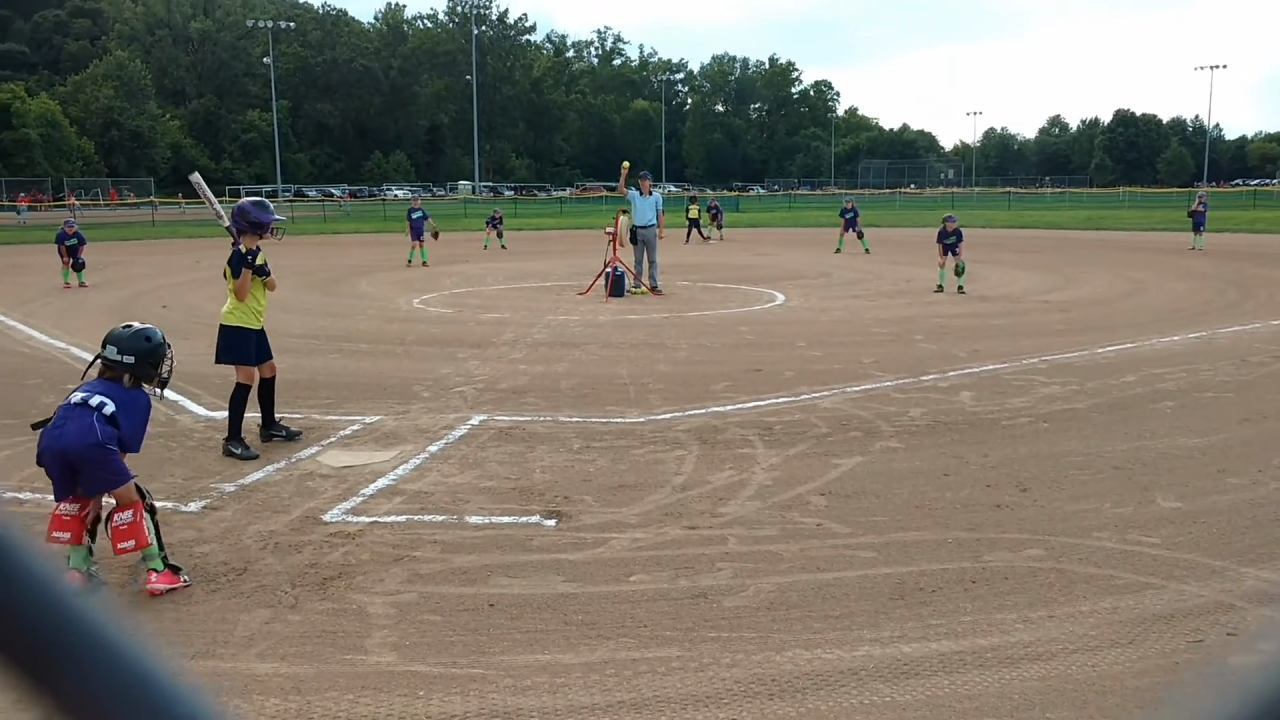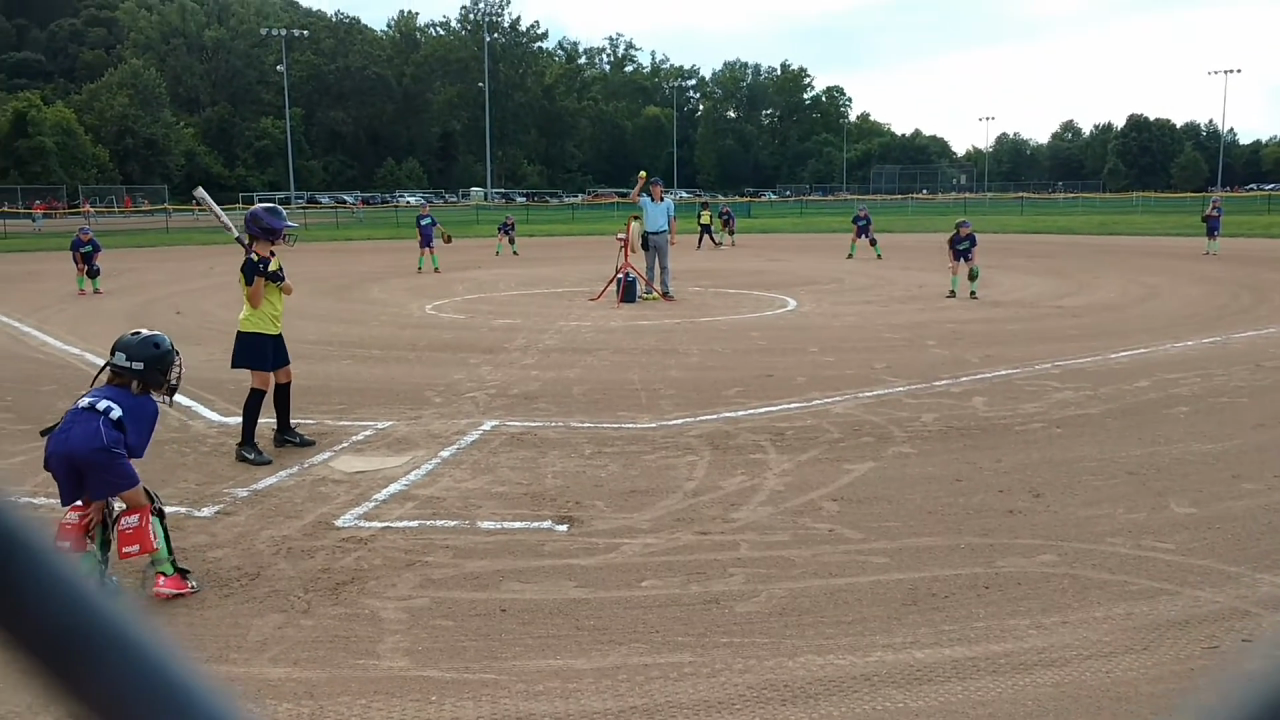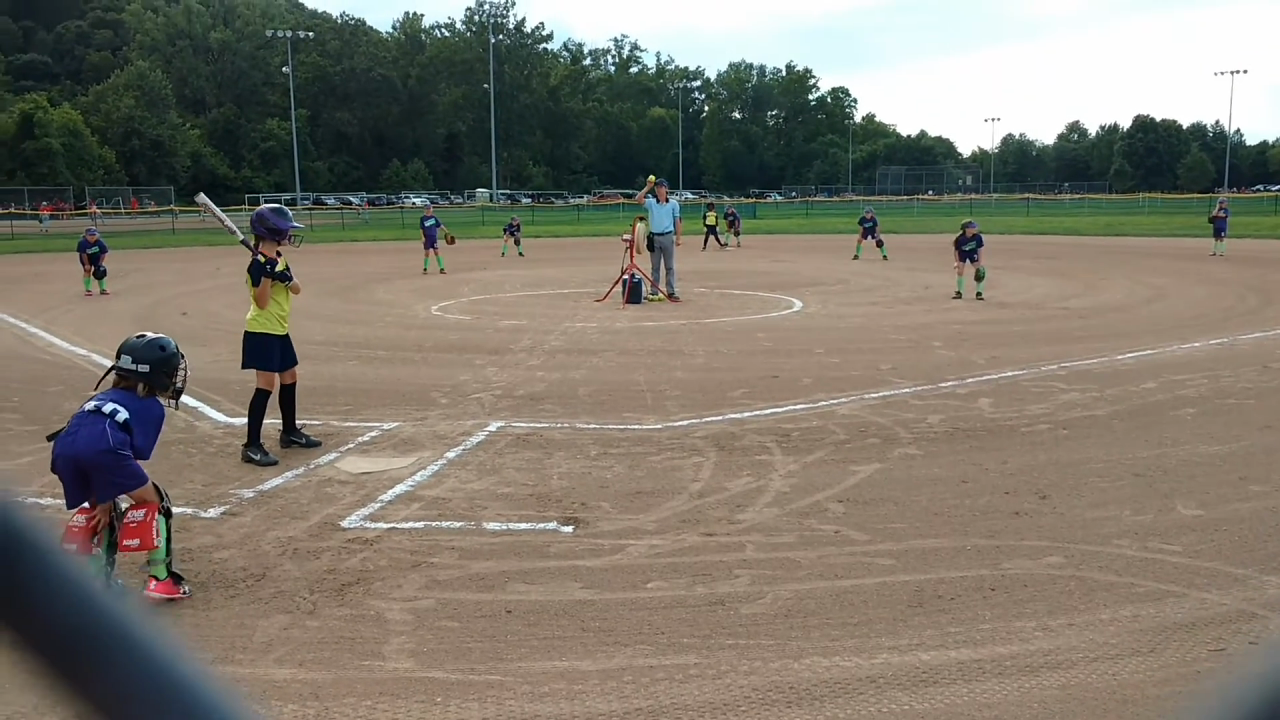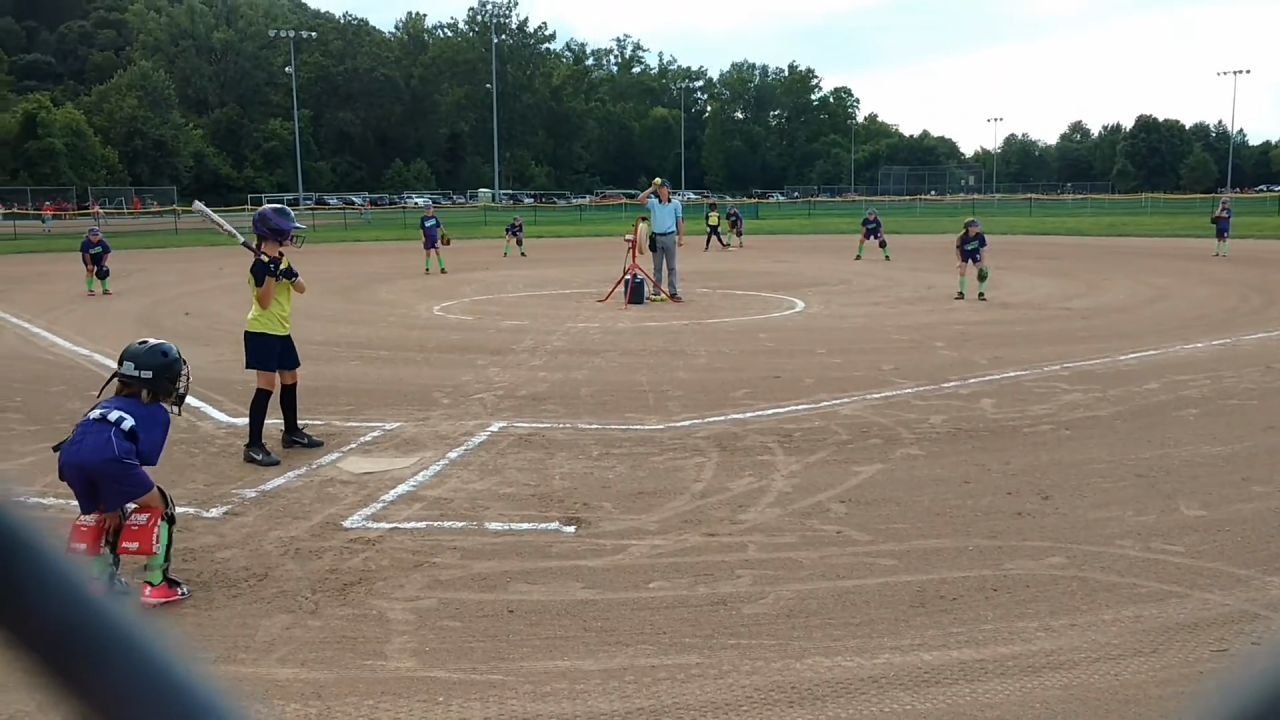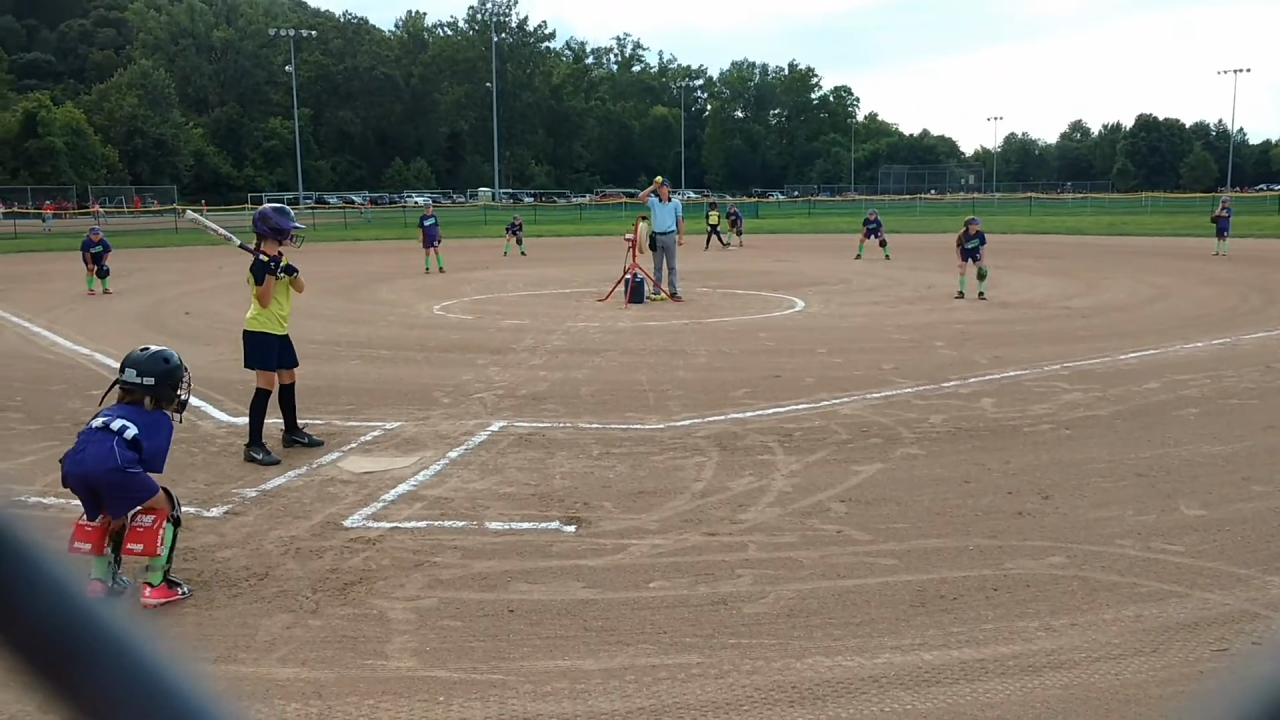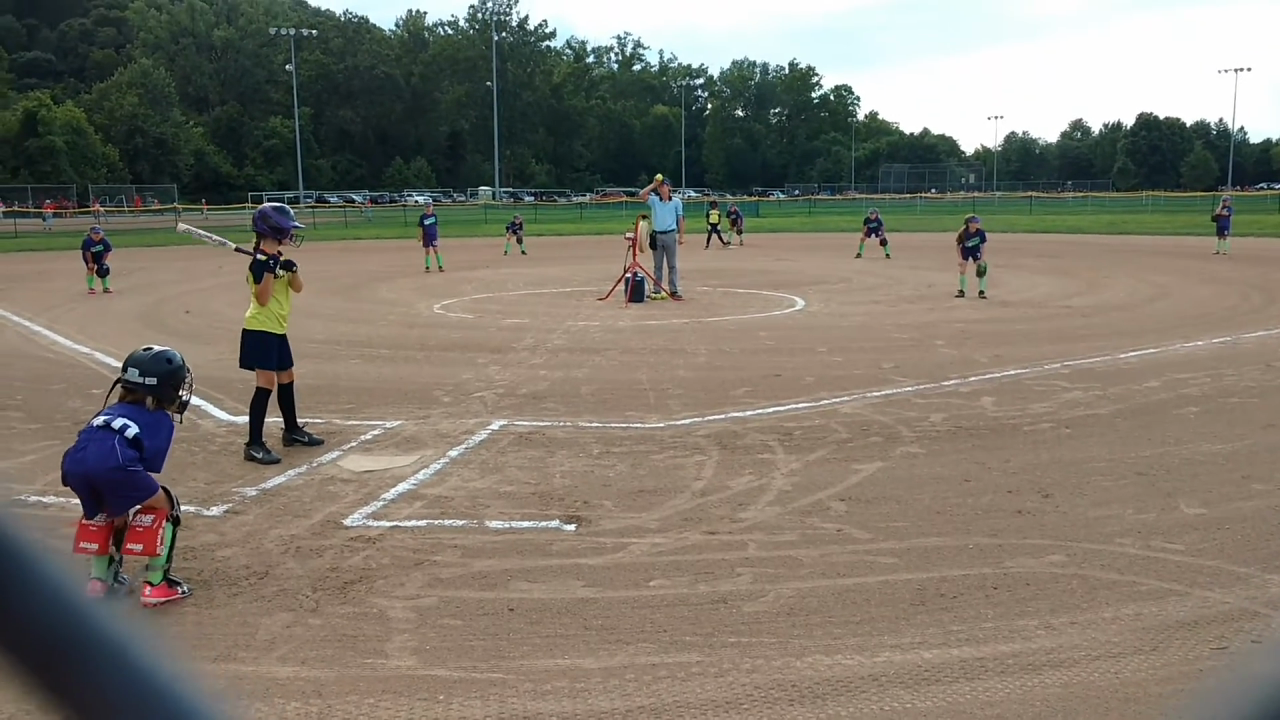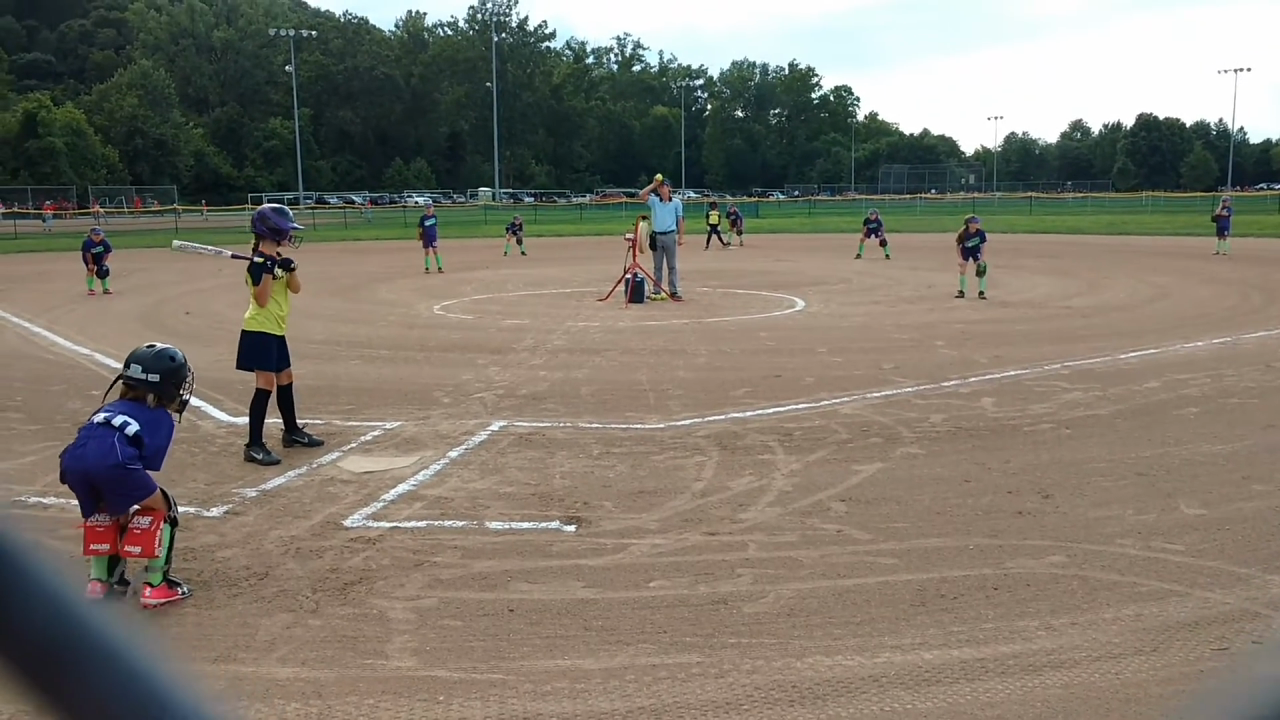
dt=0.1s
person 1, frame 1
left shoulder: (90, 386)
right shoulder: (139, 398)
right elbow: (121, 451)
right wrist: (97, 495)
left hip: (50, 441)
right hip: (90, 441)
left knee: (81, 499)
right knee: (132, 500)
left ankle: (78, 570)
right ankle: (159, 571)
person 1, frame 2
left shoulder: (99, 392)
right shoulder: (146, 405)
right elbow: (126, 455)
right wrist: (101, 499)
left hip: (58, 445)
right hip: (97, 446)
left knee: (89, 503)
right knee: (141, 504)
left ankle: (91, 574)
right ankle: (167, 575)
person 1, frame 3
left shoulder: (105, 397)
right shoulder: (153, 407)
right elbow: (134, 457)
right wrist: (107, 500)
left hip: (64, 449)
right hip: (103, 449)
left knee: (96, 508)
right knee: (153, 502)
left ankle: (97, 575)
right ankle: (160, 579)
person 1, frame 4
left shoulder: (109, 403)
right shoulder: (158, 414)
right elbow: (140, 463)
right wrist: (114, 506)
left hip: (70, 456)
right hip: (109, 456)
left knee: (104, 510)
right knee: (158, 508)
left ankle: (100, 578)
right ankle: (156, 584)
person 1, frame 5
left shoulder: (110, 411)
right shoulder: (160, 420)
right elbow: (145, 470)
right wrist: (122, 510)
left hip: (74, 465)
right hip: (112, 465)
left knee: (107, 512)
right knee: (165, 508)
left ankle: (100, 578)
right ankle: (156, 585)
person 1, frame 6
left shoulder: (112, 410)
right shoulder: (161, 420)
right elbow: (147, 468)
right wrist: (123, 507)
left hip: (74, 463)
right hip: (112, 464)
left knee: (108, 510)
right knee: (164, 508)
left ankle: (100, 578)
right ankle: (156, 583)
person 1, frame 7
left shoulder: (112, 406)
right shoulder: (162, 418)
right elbow: (146, 466)
right wrist: (124, 505)
left hip: (73, 461)
right hip: (112, 462)
left knee: (104, 511)
right knee: (161, 509)
left ankle: (99, 579)
right ankle: (156, 585)
person 2, frame 1
left shoulder: (257, 252)
right shoulder: (238, 256)
left elbow: (273, 286)
right elbow: (240, 295)
left wrist: (265, 273)
right wrist: (247, 266)
left hip: (255, 324)
right hip: (238, 324)
left knee: (268, 371)
right knee: (246, 379)
left ankle: (269, 425)
right ankle: (233, 440)
person 2, frame 2
left shoulder: (272, 257)
right shoulder: (251, 263)
left elbow: (289, 291)
right elbow: (255, 302)
left wrist: (279, 279)
right wrist: (260, 273)
left hip: (272, 330)
right hip: (255, 330)
left knee: (284, 376)
right knee: (261, 384)
left ankle: (284, 431)
right ankle: (246, 445)
person 2, frame 3
left shoulder: (278, 258)
right shoulder: (258, 263)
left elbow: (297, 290)
right elbow: (261, 303)
left wrist: (287, 278)
right wrist: (266, 275)
left hip: (279, 329)
right hip: (261, 330)
left knee: (289, 378)
right knee: (266, 384)
left ankle: (290, 431)
right ankle: (252, 446)
person 2, frame 4
left shoulder: (280, 258)
right shoulder: (261, 263)
left elbow: (302, 288)
right elbow: (264, 303)
left wrist: (293, 276)
right wrist: (270, 274)
left hip: (280, 330)
right hip: (262, 330)
left knee: (290, 379)
right knee: (267, 385)
left ankle: (291, 432)
right ankle: (253, 446)
person 2, frame 5
left shoulder: (279, 258)
right shoulder: (260, 262)
left elbow: (300, 288)
right elbow: (264, 301)
left wrist: (294, 273)
right wrist: (270, 272)
left hip: (279, 329)
right hip: (261, 330)
left knee: (288, 378)
right knee: (266, 384)
left ankle: (291, 431)
right ankle: (254, 446)
person 2, frame 6
left shoulder: (278, 257)
right shoulder: (259, 261)
left elbow: (297, 288)
right elbow: (262, 300)
left wrist: (292, 269)
right wrist: (269, 271)
left hip: (277, 328)
right hip: (260, 329)
left knee: (287, 378)
right knee: (266, 383)
left ankle: (292, 430)
right ankle: (254, 445)
person 2, frame 7
left shoulder: (277, 258)
right shoulder: (258, 262)
left elbow: (296, 288)
right elbow: (261, 301)
left wrist: (291, 268)
right wrist: (267, 271)
left hip: (276, 330)
right hip: (260, 330)
left knee: (285, 379)
right knee: (266, 385)
left ankle: (292, 431)
right ankle: (254, 446)
